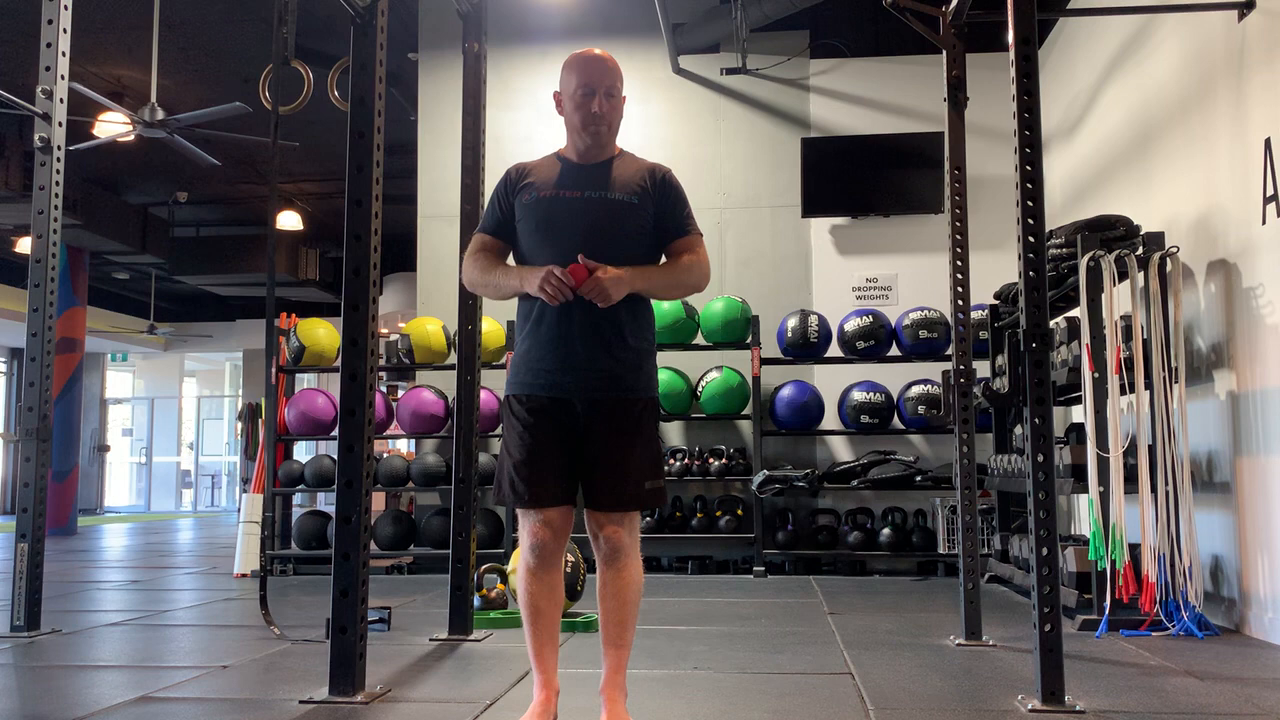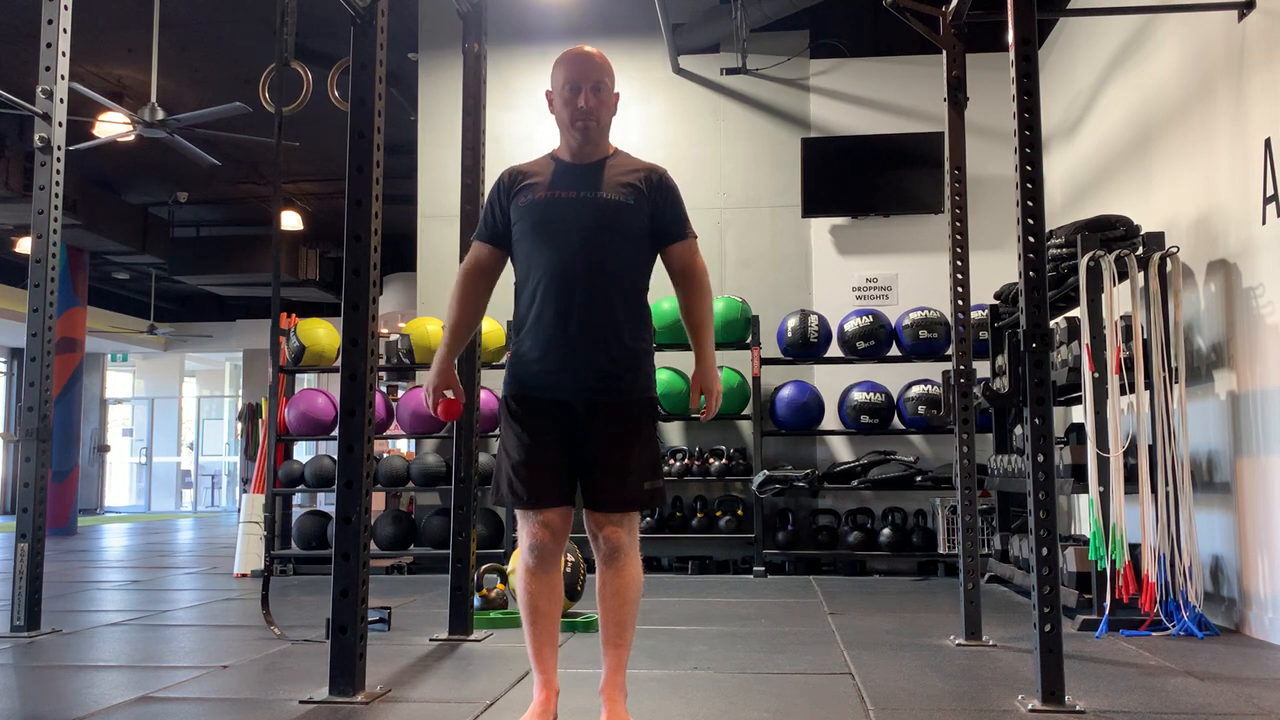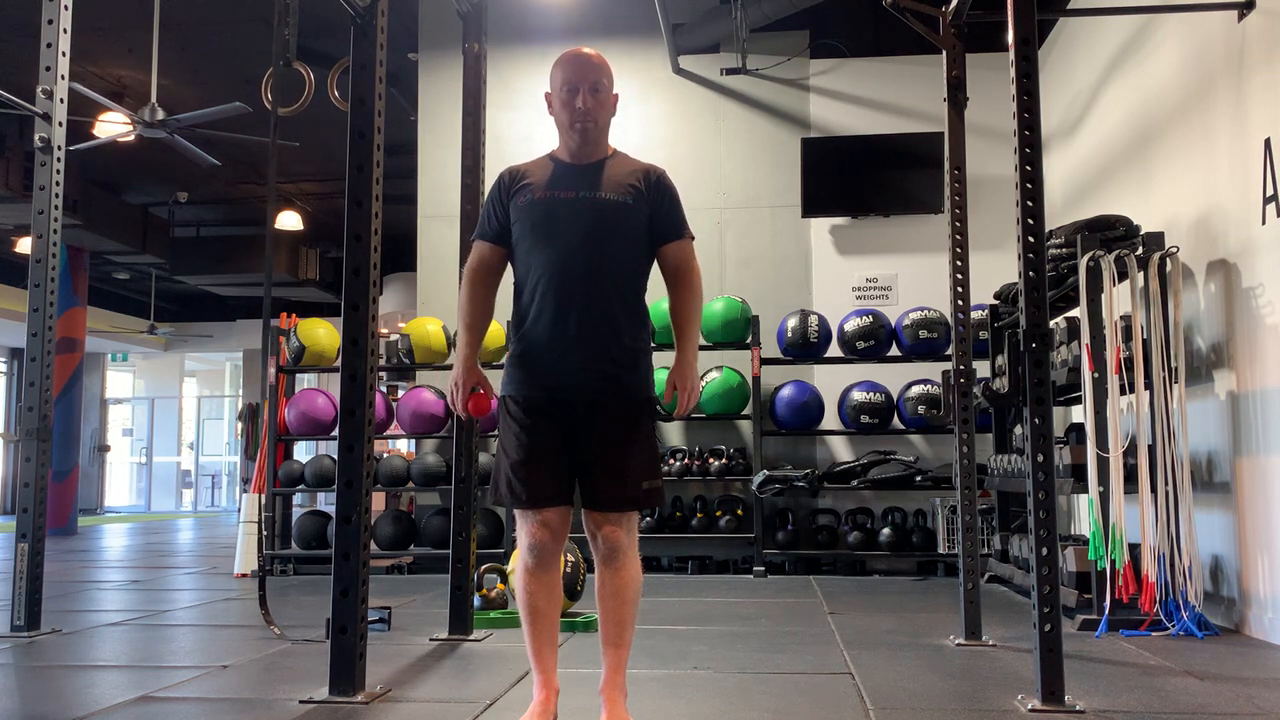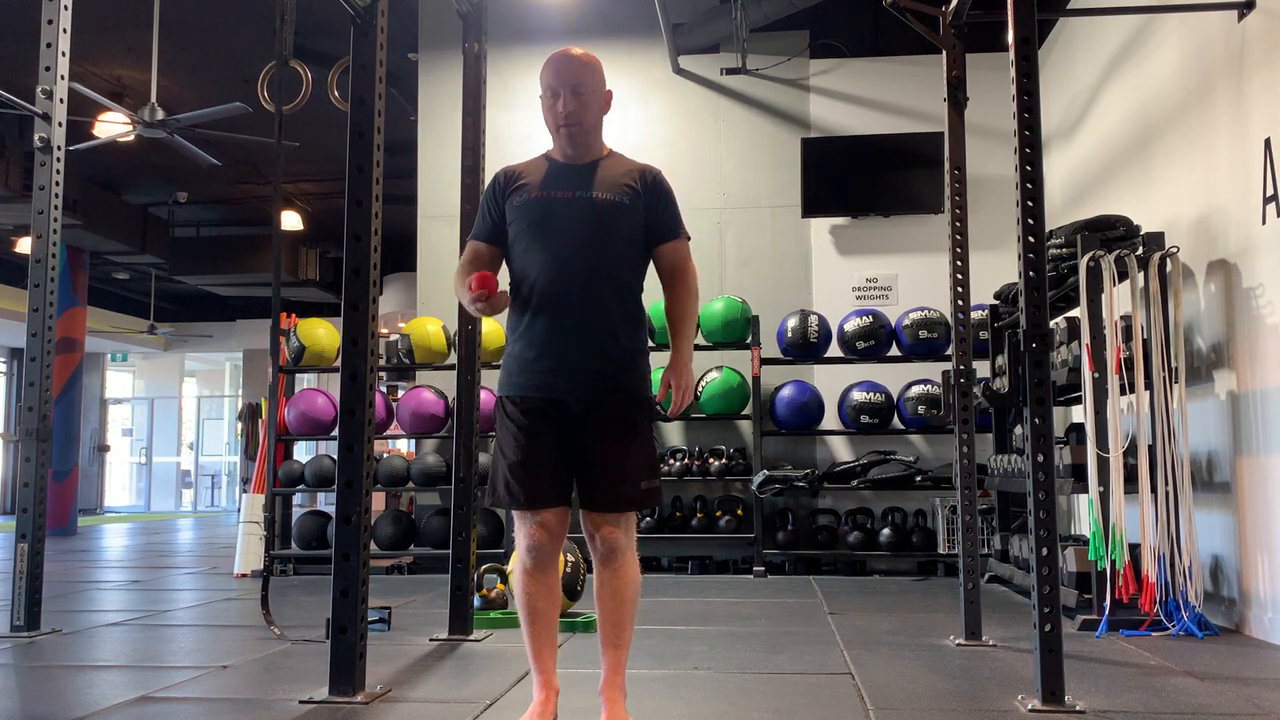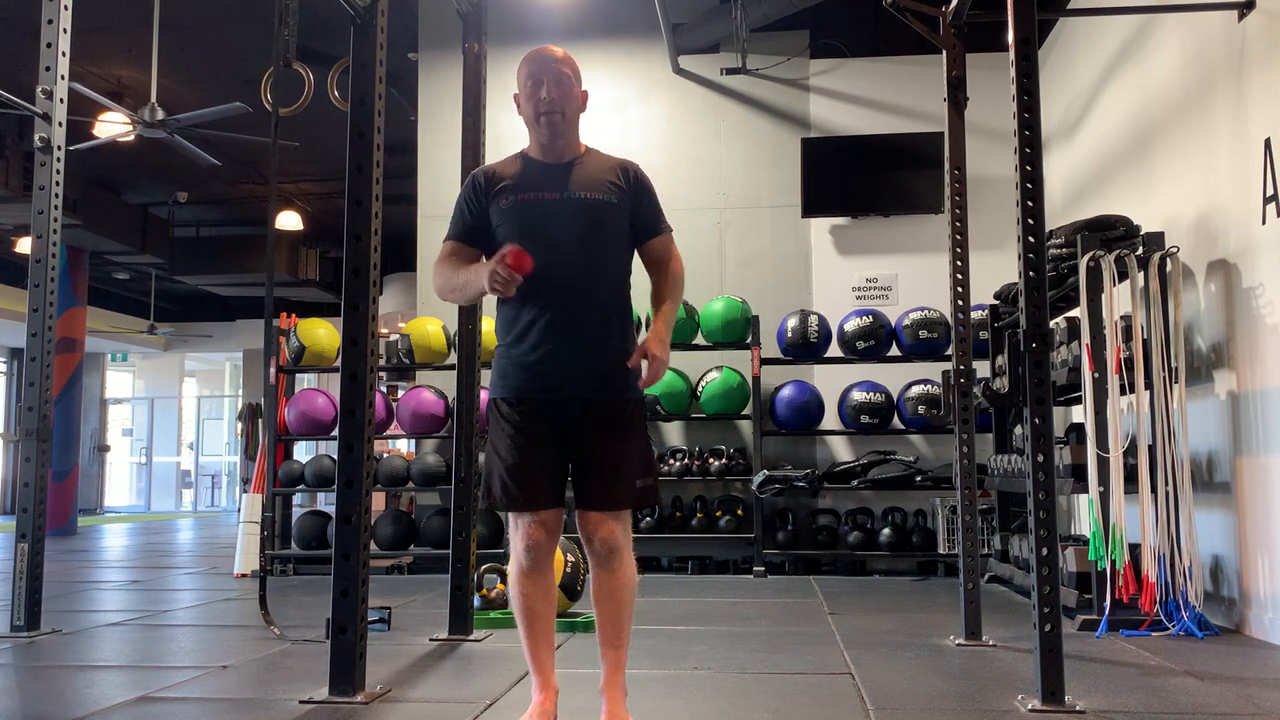
dt=1s
person 1, frame 1
left shoulder: (653, 181)
right shoulder: (521, 181)
left elbow: (695, 268)
right elbow: (475, 267)
left wrist: (629, 278)
right wrist: (526, 277)
left hip: (623, 388)
right hip: (538, 386)
left knee: (617, 535)
right knee: (540, 536)
person 1, frame 2
left shoulder: (649, 182)
right shoulder: (516, 183)
left elbow: (689, 271)
right elbow: (477, 272)
left wrist: (705, 358)
right wrist: (446, 356)
left hip: (621, 390)
right hip: (535, 389)
left knee: (616, 537)
right knee: (538, 537)
person 1, frame 3
left shoulder: (647, 182)
right shoulder: (515, 183)
left elbow: (682, 271)
right elbow: (481, 270)
left wrist: (687, 355)
right wrist: (465, 353)
left hip: (620, 388)
right hip: (532, 388)
left knee: (614, 536)
right knee: (537, 537)
person 1, frame 4
left shoulder: (642, 182)
right shoulder: (510, 184)
left elbow: (678, 272)
right elbow: (473, 264)
left wrist: (682, 354)
right wrist: (471, 296)
left hip: (616, 388)
right hip: (530, 388)
left knee: (612, 536)
right knee: (535, 538)
person 1, frame 5
left shoulder: (623, 177)
right shoulder: (489, 183)
left elbow: (667, 263)
right elbow: (445, 278)
left wrist: (662, 327)
right wrist: (484, 275)
left hip: (609, 387)
right hip: (524, 390)
left knee: (610, 536)
right knee: (531, 539)
